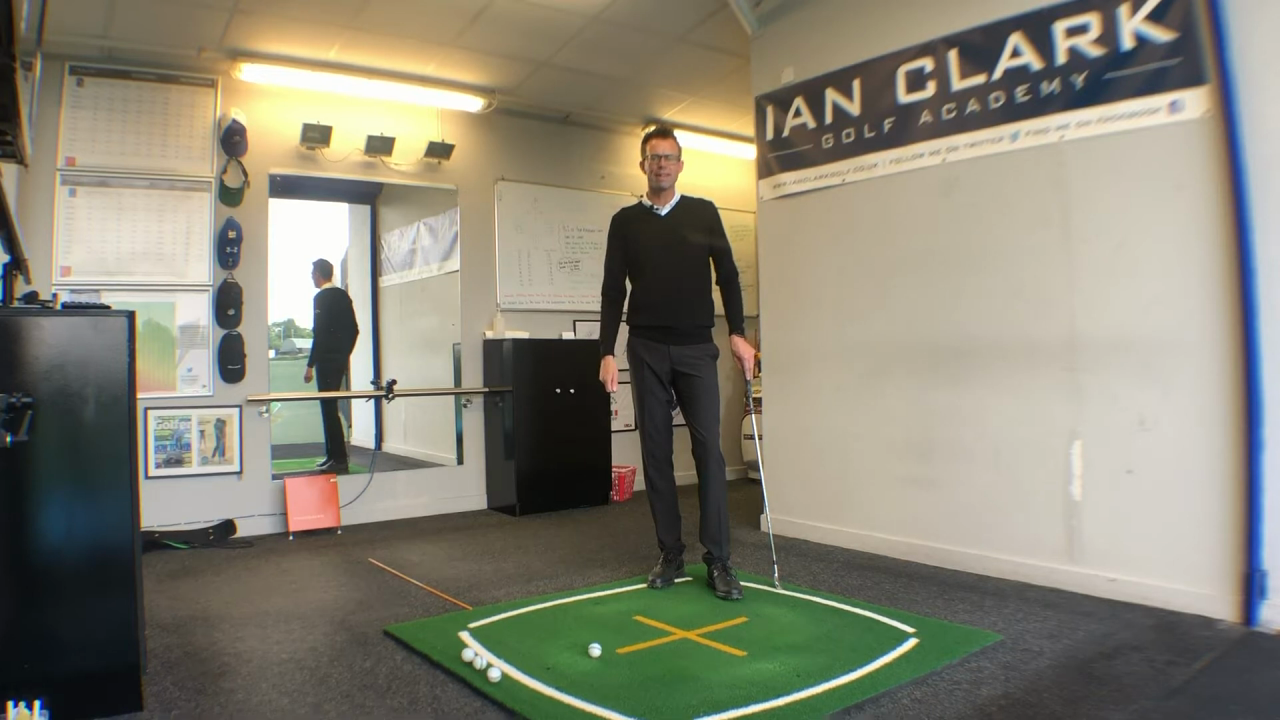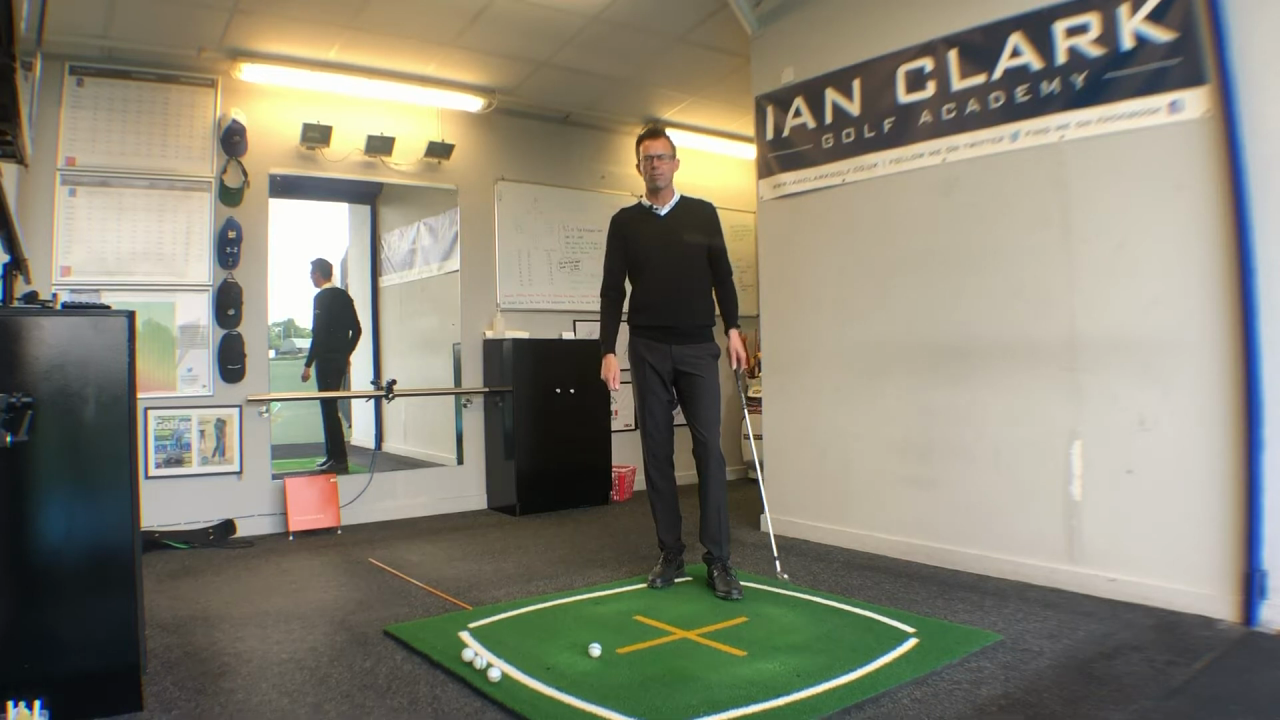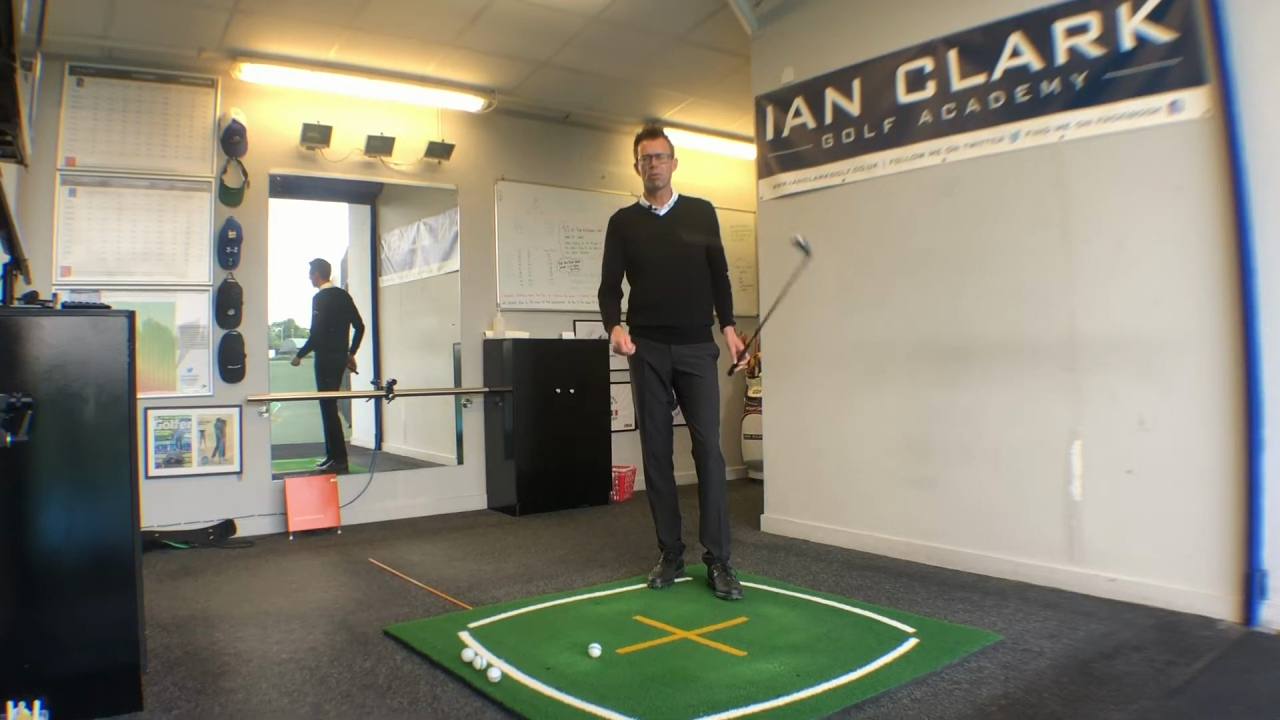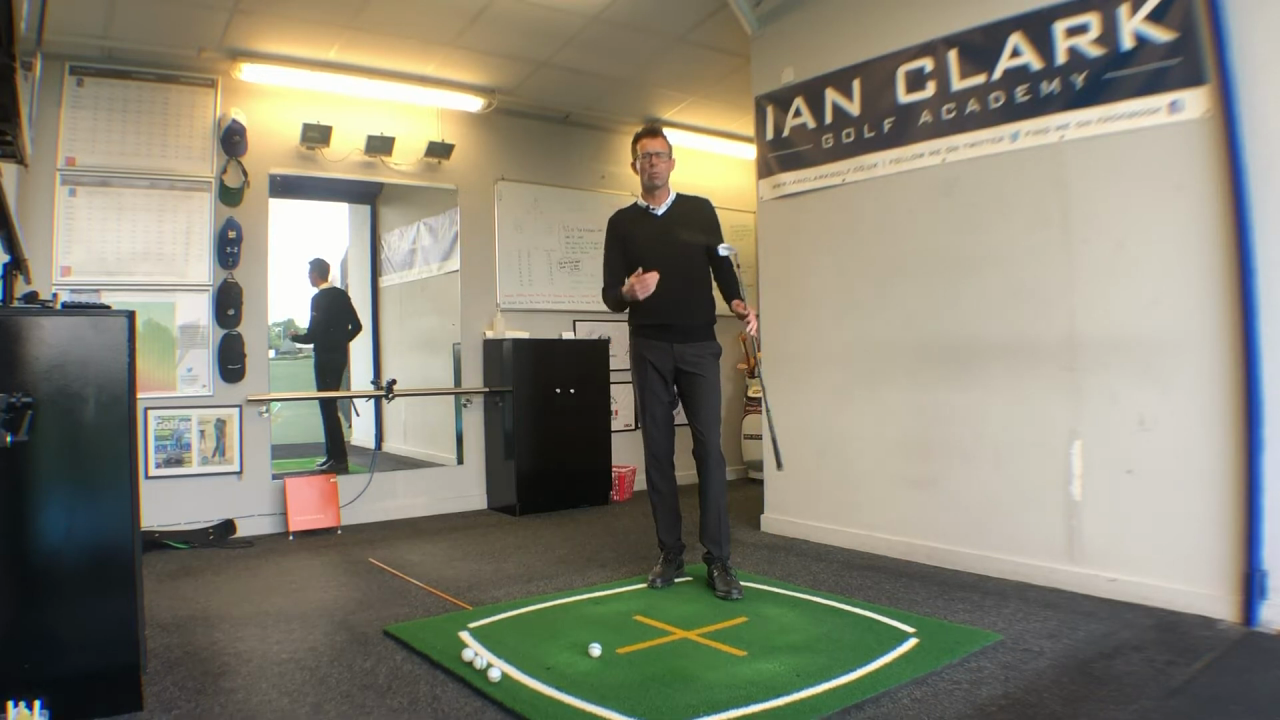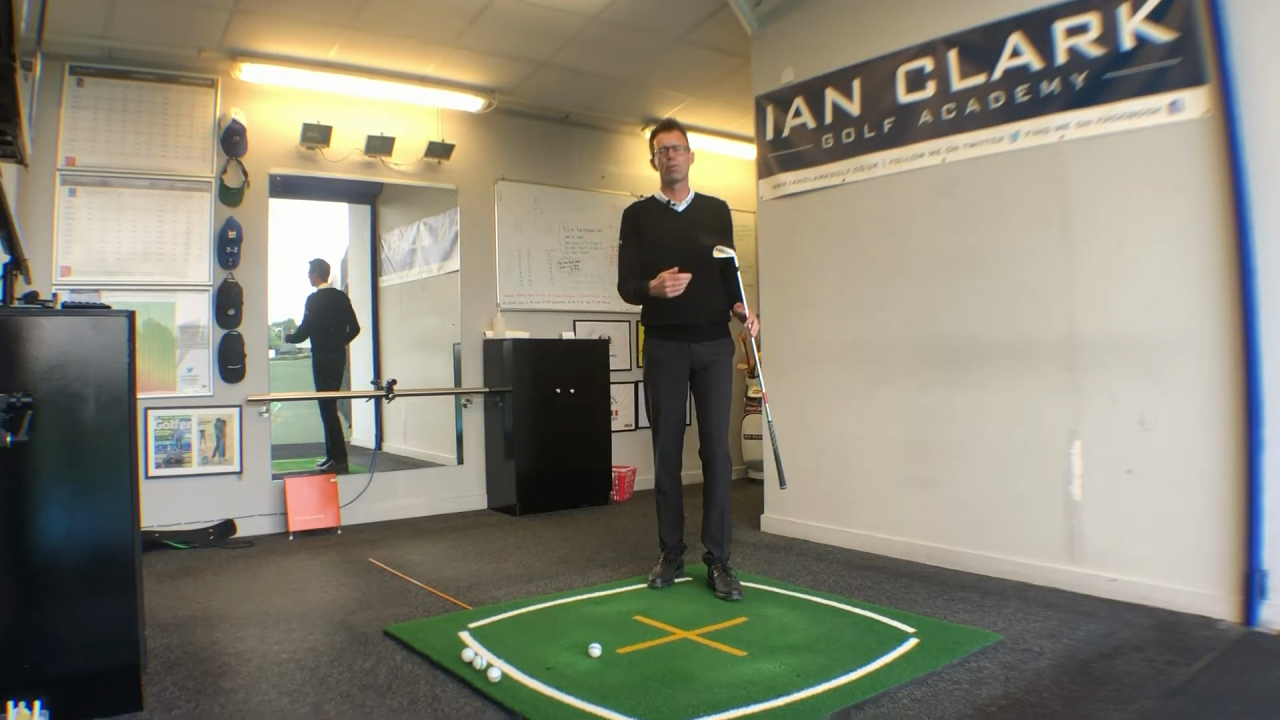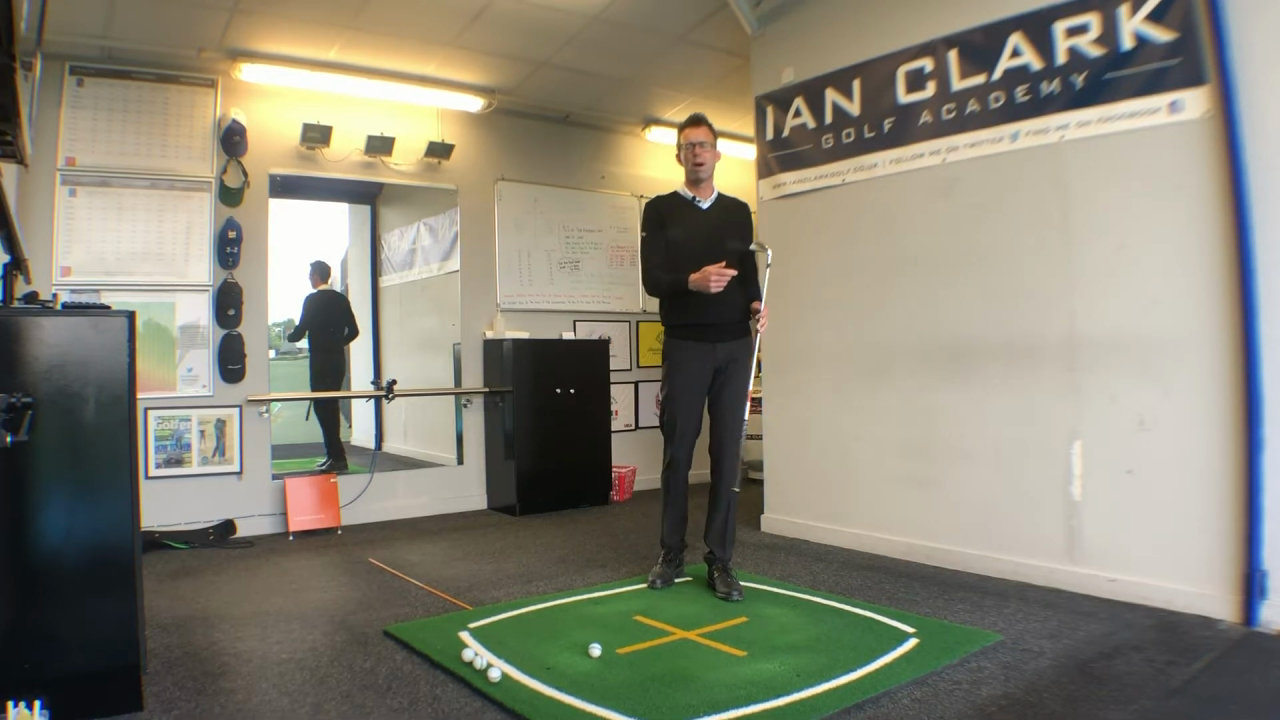
dt=0.5s
person 1, frame 1
left shoulder: (704, 213)
right shoulder: (625, 222)
left elbow: (728, 276)
right elbow: (613, 291)
left wrist: (738, 333)
right wrist: (607, 352)
left hip: (697, 348)
right hip: (647, 349)
left knee: (708, 449)
right knee: (656, 452)
left ankle: (718, 560)
right ankle: (670, 554)
person 1, frame 2
left shoulder: (703, 213)
right shoulder: (625, 222)
left elbow: (722, 276)
right elbow: (612, 291)
left wrist: (733, 328)
right wrist: (608, 351)
left hip: (698, 347)
right hip: (648, 349)
left knee: (709, 449)
right knee: (657, 452)
left ankle: (718, 560)
right ankle: (671, 554)
person 1, frame 3
left shoulder: (701, 212)
right shoulder: (623, 222)
left elbow: (718, 274)
right elbow: (609, 286)
left wrist: (727, 325)
right wrist: (614, 327)
left hip: (697, 347)
right hip: (647, 350)
left knee: (708, 448)
right knee: (656, 452)
left ankle: (718, 560)
right ankle: (670, 554)
person 1, frame 4
left shoulder: (700, 210)
right shoulder: (622, 223)
left elbow: (721, 266)
right elbow: (609, 290)
left wrist: (737, 302)
right wrist: (628, 293)
left hip: (699, 345)
right hip: (649, 348)
left knee: (709, 447)
right knee: (658, 450)
left ankle: (717, 559)
right ankle: (670, 553)
person 1, frame 5
left shoulder: (717, 211)
right shoulder: (637, 216)
left elbow: (729, 274)
right elbow: (626, 287)
left wrist: (739, 307)
right wrist: (654, 287)
left hip: (714, 346)
right hip: (664, 347)
left knee: (716, 450)
right knee: (667, 451)
left ankle: (718, 559)
right ankle: (671, 553)
person 1, frame 6
left shoulder: (739, 212)
right shoulder: (660, 210)
left elbow: (748, 275)
right elbow: (653, 280)
left wrist: (756, 304)
right wrist: (693, 281)
left hip: (734, 347)
right hip: (684, 347)
left knee: (727, 453)
right knee: (677, 452)
left ankle: (719, 560)
right ankle: (671, 552)
person 2, frame 1
left shoulder: (321, 298)
right shoulder: (343, 296)
left elbow: (319, 334)
right elbow: (354, 330)
left wrist: (310, 365)
left hip: (327, 360)
right hip: (341, 359)
left knee: (329, 407)
right knee: (330, 406)
left ankle: (339, 459)
right ankle: (332, 455)
person 2, frame 2
left shoulder: (321, 298)
right shoulder: (344, 296)
left elbow: (318, 334)
right elbow: (357, 329)
left wrist: (308, 365)
left hip: (327, 359)
right hip: (340, 358)
left knee: (329, 408)
right knee: (330, 407)
left ankle: (340, 459)
right ankle: (332, 455)
person 2, frame 3
left shoulder: (320, 298)
right shoulder: (343, 296)
left elbow: (316, 334)
right elbow: (359, 327)
left wrist: (299, 355)
right wrist: (351, 353)
left hip: (326, 358)
right hip: (341, 357)
left knee: (328, 407)
right knee: (329, 406)
left ankle: (339, 459)
right ankle: (332, 455)
person 2, frame 4
left shoulder: (319, 299)
right shoulder: (342, 295)
left elbow: (313, 335)
right elbow: (356, 326)
left wrist: (294, 337)
left hip: (325, 357)
right hip: (339, 355)
left knee: (328, 407)
right knee: (329, 405)
left ankle: (339, 459)
right ankle: (332, 455)
person 2, frame 5
left shoulder: (315, 299)
right shoulder: (341, 297)
left elbow: (303, 333)
right elbow: (355, 328)
left wrist: (288, 337)
left hip: (323, 358)
right hip: (338, 357)
left knee: (327, 407)
right knee: (330, 406)
left ankle: (339, 459)
right ankle: (332, 455)
person 2, frame 6
left shoulder: (312, 300)
right shoulder: (341, 299)
left elbow: (300, 333)
right elbow: (353, 331)
left wrist: (290, 336)
left hip: (320, 360)
right hip: (338, 359)
left knee: (322, 407)
right knee: (332, 406)
left ankle: (338, 457)
right ankle: (333, 455)
